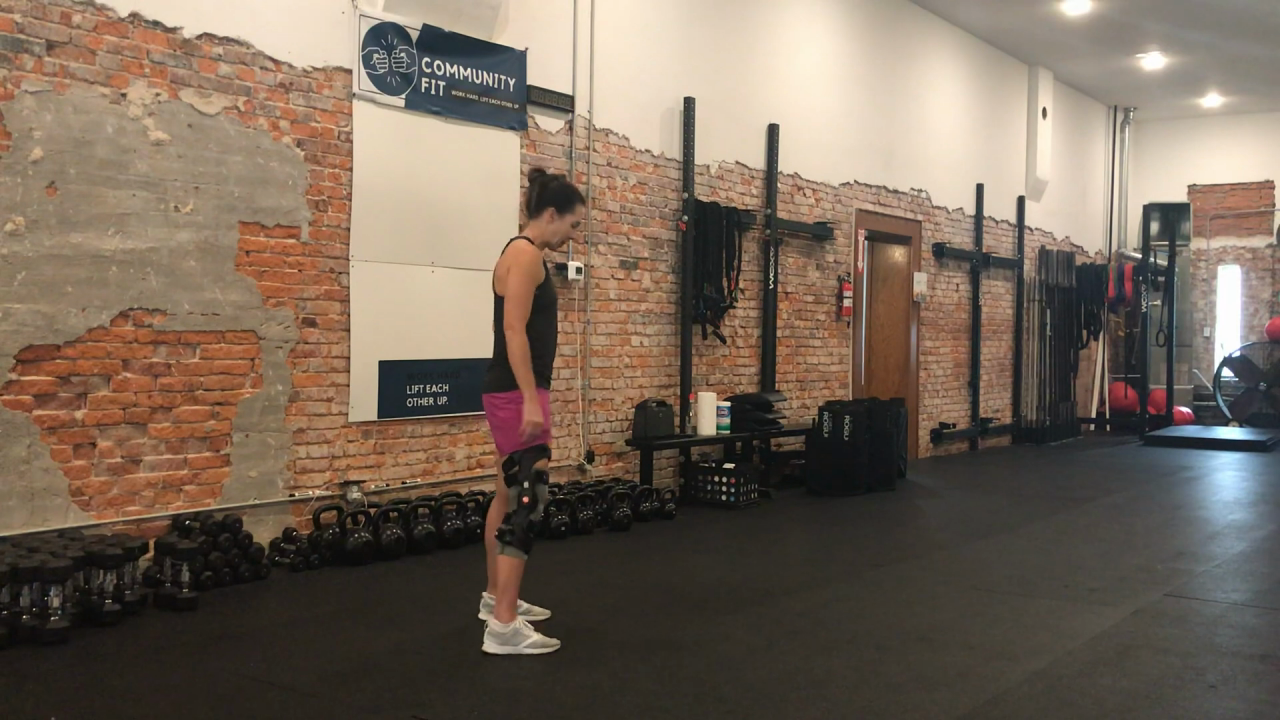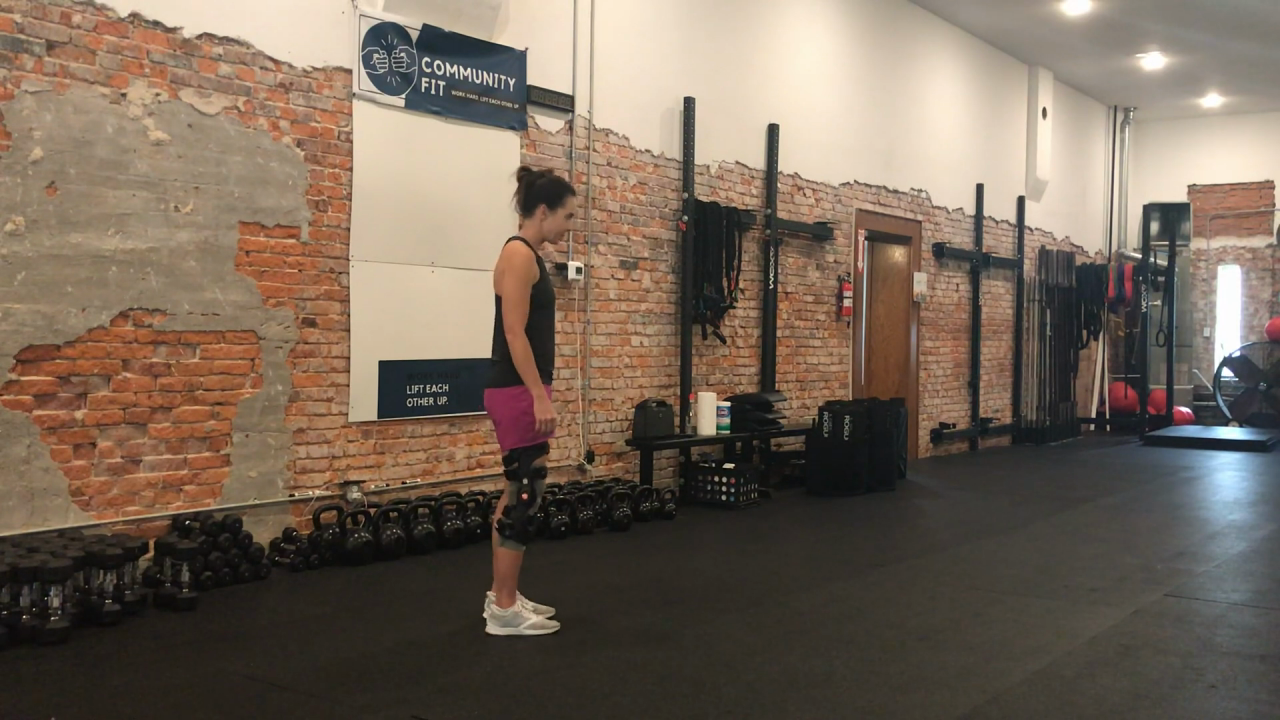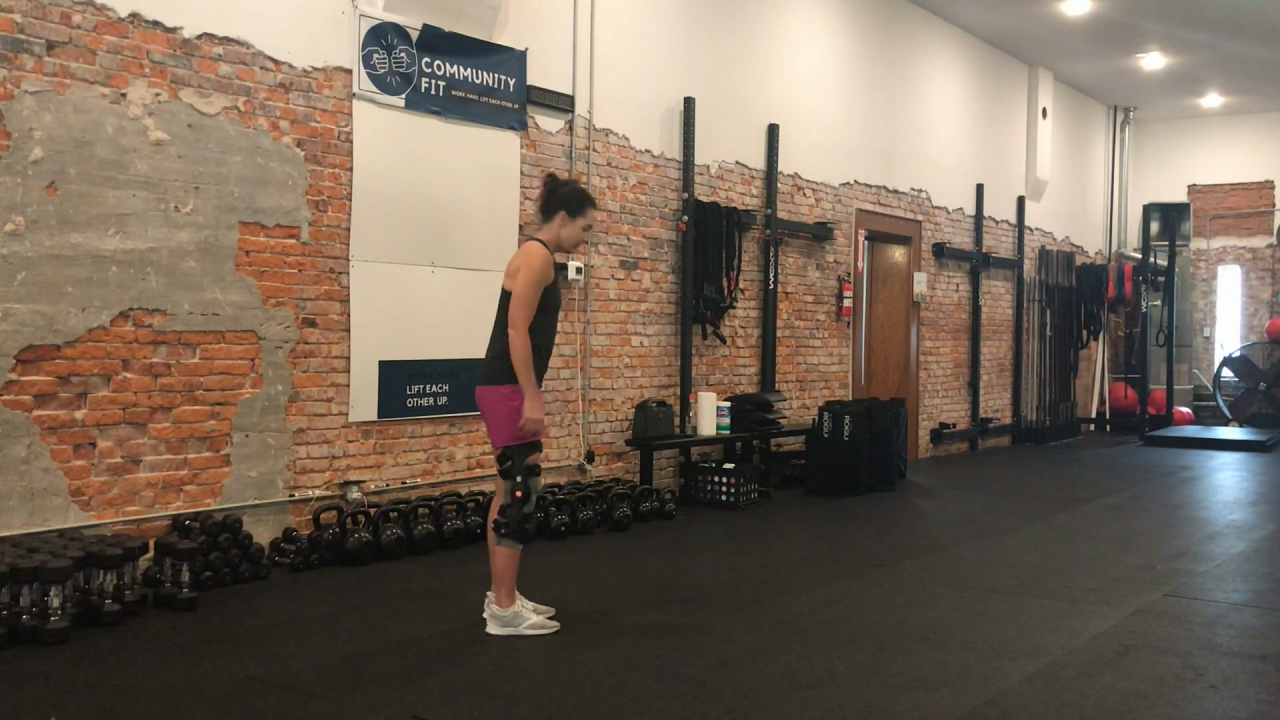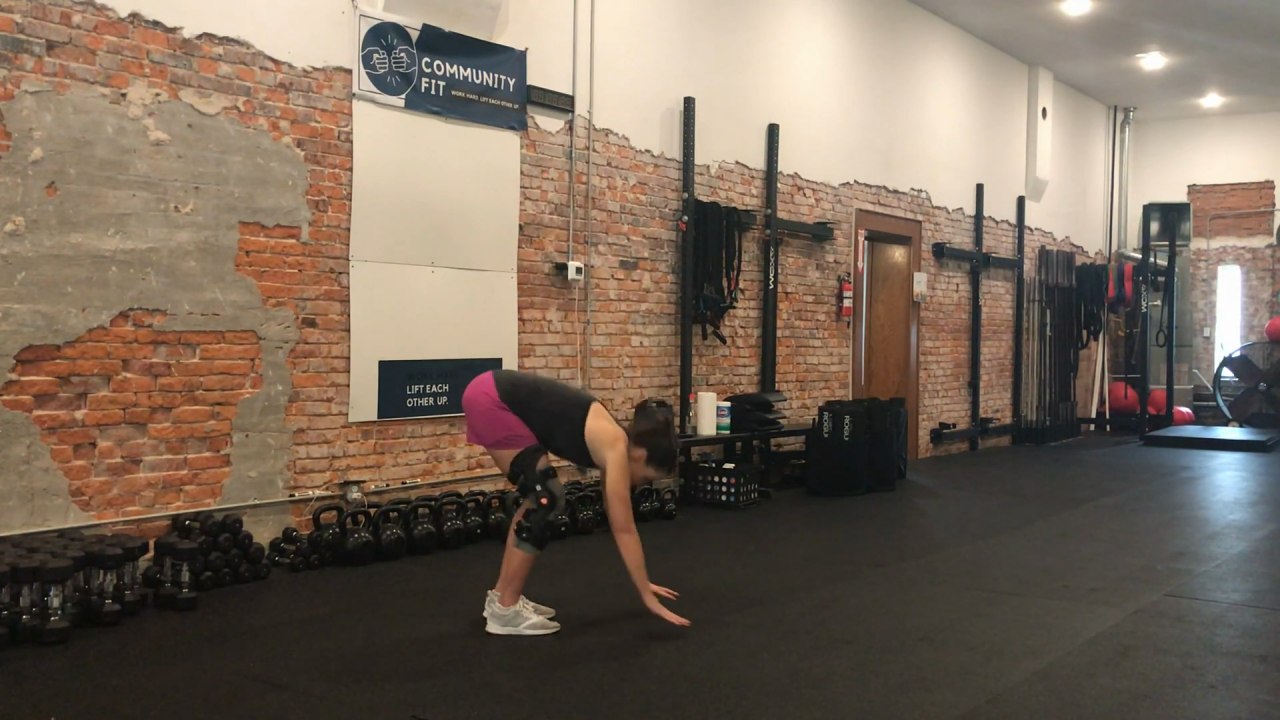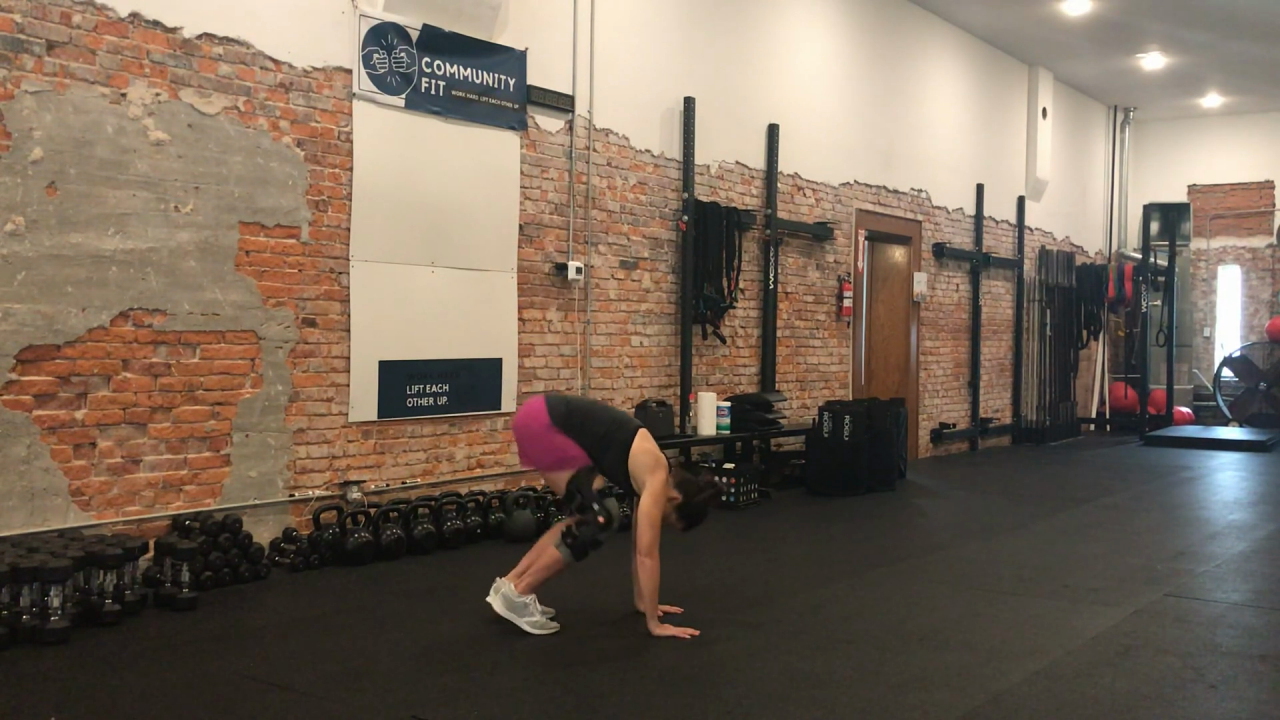
dt=1s
person 1, frame 1
left shoulder: (520, 252)
right shoulder: (527, 253)
right elbow: (514, 331)
right wrist: (531, 401)
left hip: (510, 390)
right hip: (516, 393)
left knee: (509, 493)
right knee: (528, 500)
left ankle: (496, 596)
right ankle: (503, 626)
person 1, frame 2
left shoulder: (526, 254)
right shoulder: (520, 254)
right elbow: (515, 333)
right wrist: (540, 397)
left hip: (516, 389)
right hip: (518, 391)
left knee: (517, 494)
right knee: (525, 495)
left ankle: (503, 595)
right ankle: (504, 610)
person 1, frame 3
left shoulder: (537, 255)
right shoulder: (537, 255)
right elbow: (517, 330)
right wrist: (531, 397)
left hip: (510, 387)
right hip: (509, 389)
left knee: (513, 491)
right knee: (520, 493)
left ankle: (502, 597)
right ankle: (504, 610)
person 1, frame 4
left shoulder: (611, 441)
right shoulder: (617, 450)
left elbow: (620, 525)
right elbow: (624, 530)
left wrist: (643, 582)
right wrist: (648, 597)
left hip: (492, 396)
right hip: (492, 400)
left knee: (540, 498)
right knee: (546, 498)
left ankle: (503, 595)
right ankle: (506, 609)
person 1, frame 5
left shoulder: (649, 476)
right shoulder: (657, 481)
left elbow: (639, 546)
right elbow: (647, 554)
left wrist: (642, 601)
right wrist: (654, 623)
left hip: (545, 419)
right hip: (543, 422)
left knee: (589, 519)
right knee: (601, 518)
left ankle: (510, 584)
right ankle: (517, 594)
